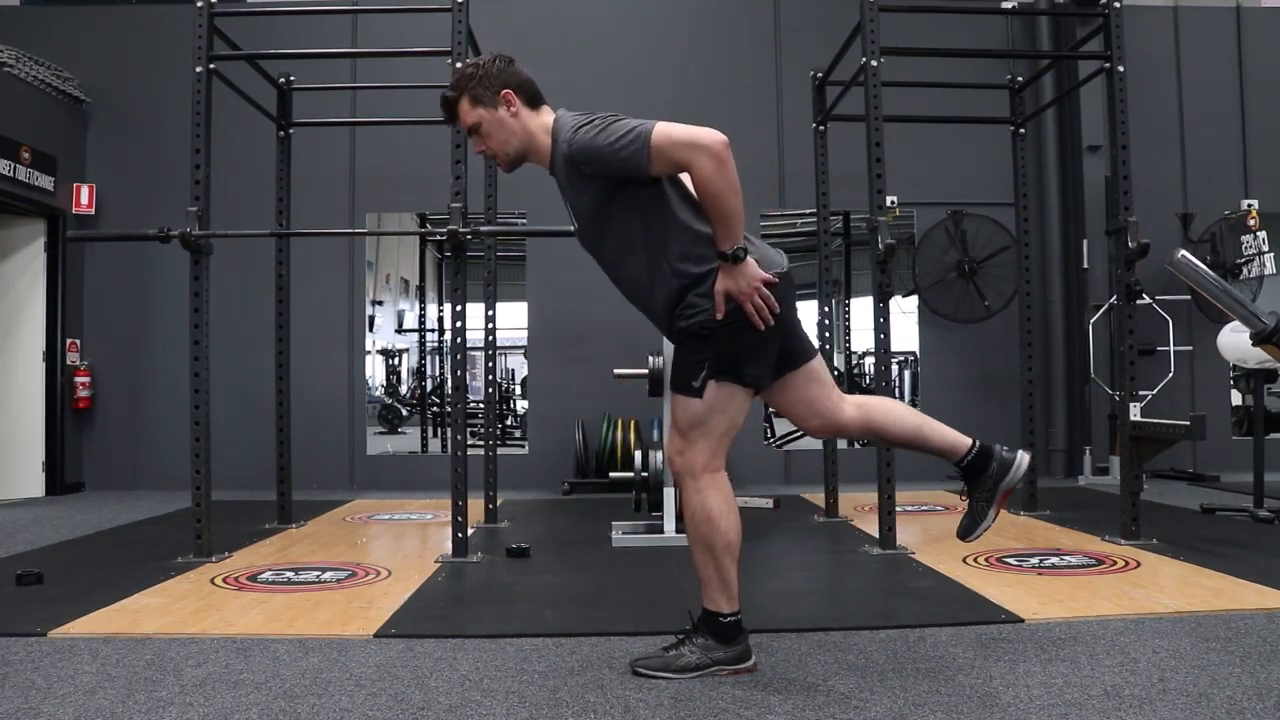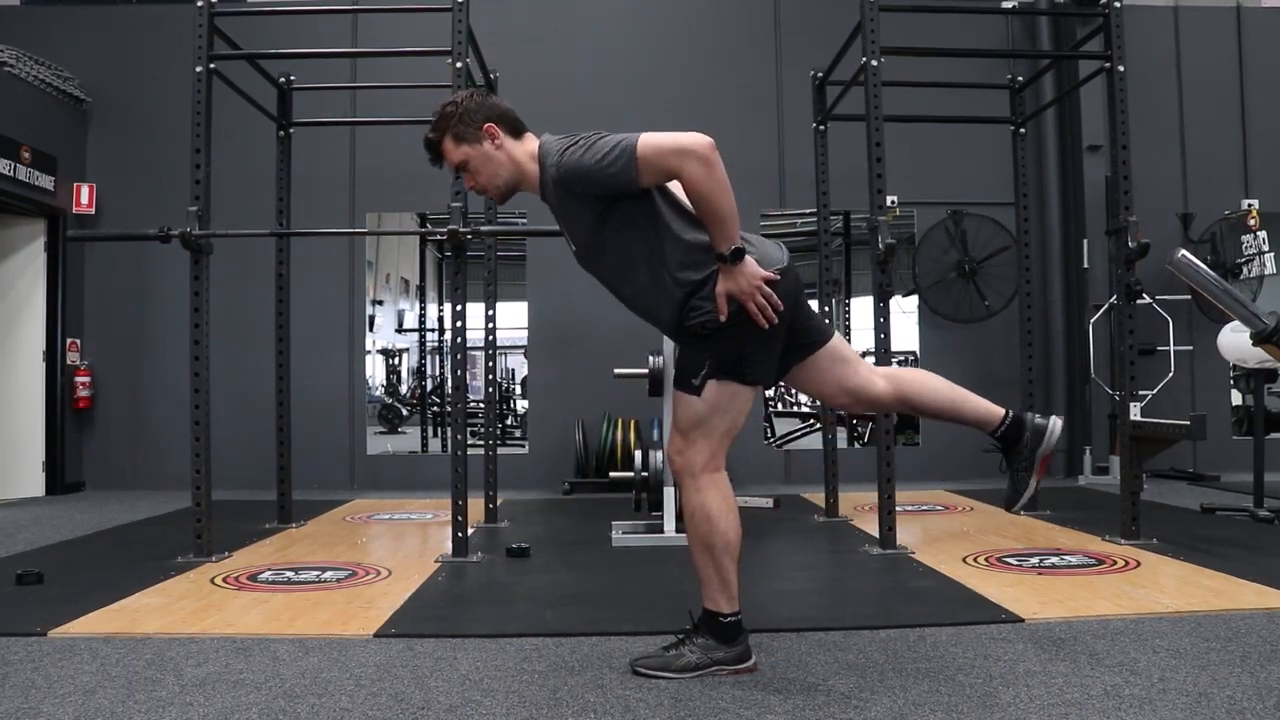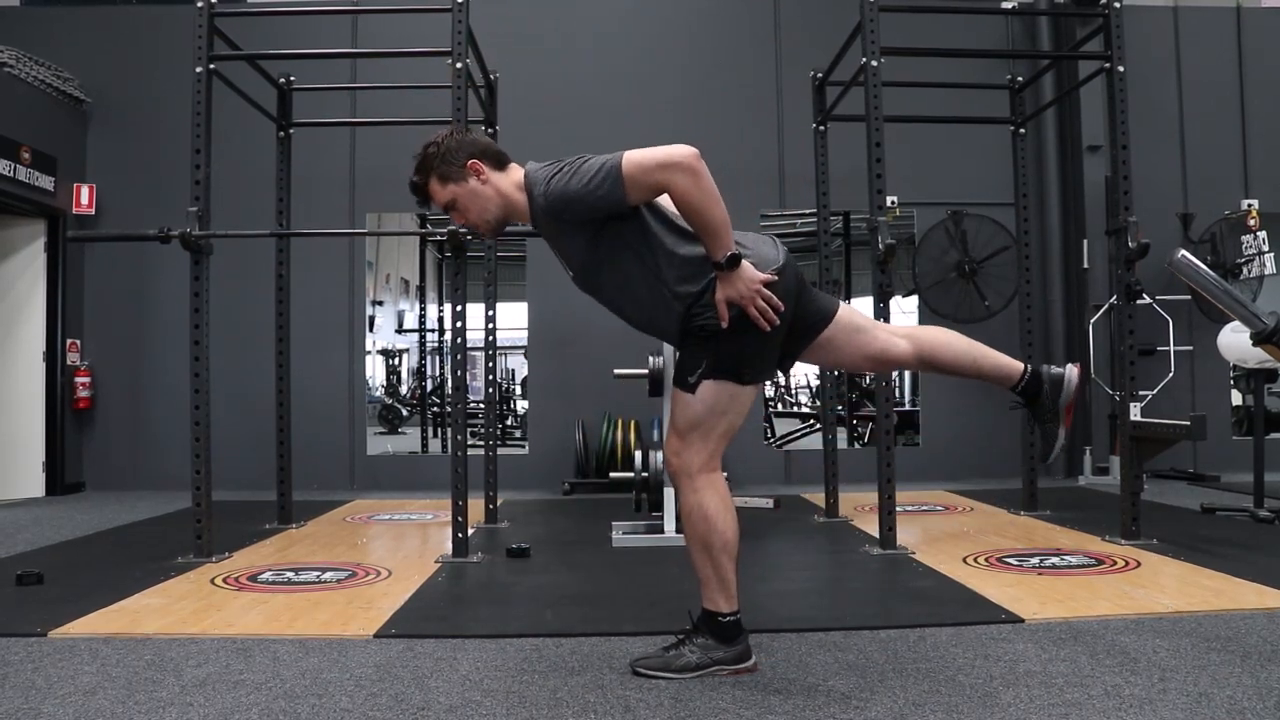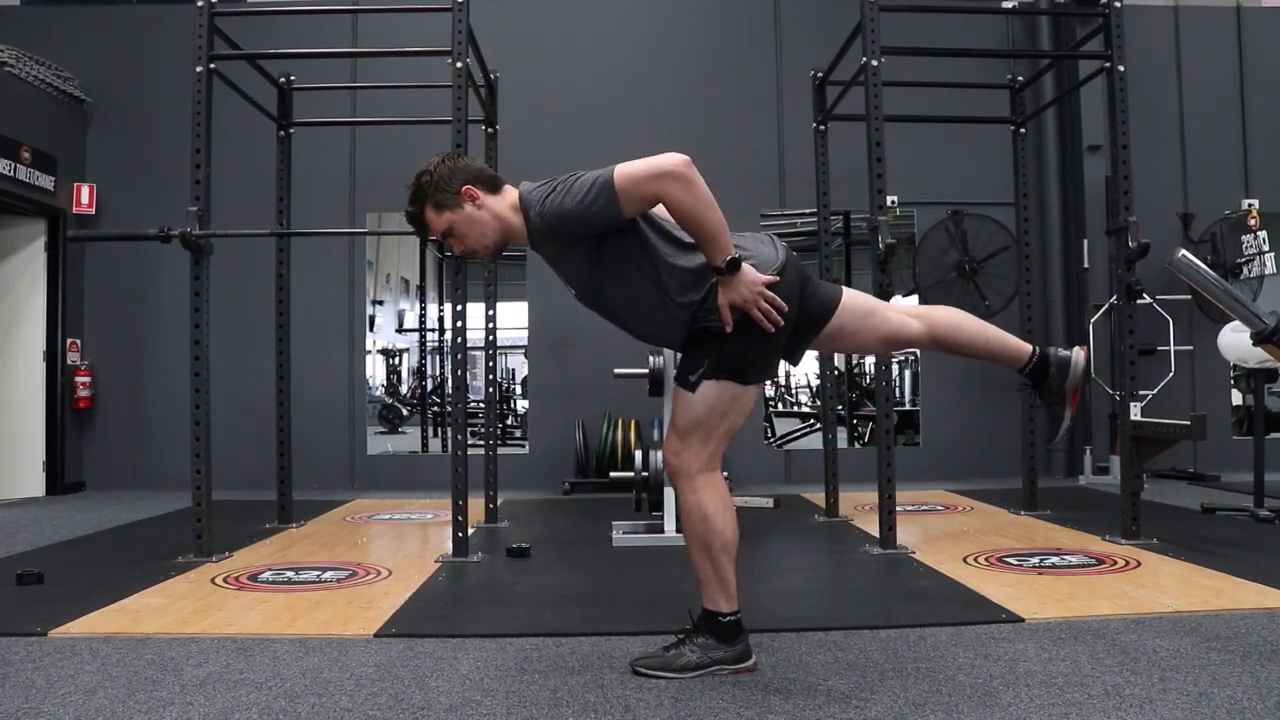
dt=0.4s
person 1, frame 1
left shoulder: (583, 140)
right shoulder: (574, 156)
left elbow: (707, 148)
right elbow: (684, 178)
left wrist: (731, 257)
left hip: (723, 298)
right hip: (737, 296)
left knee: (694, 461)
right knee: (833, 415)
left ankle: (722, 633)
right ankle: (983, 460)
person 1, frame 2
left shoulder: (570, 163)
right shoulder: (565, 178)
left elbow: (695, 151)
right elbow: (674, 184)
left wrist: (731, 258)
left hip: (729, 298)
right hip: (750, 293)
left knee: (694, 461)
right knee: (865, 387)
left ankle: (722, 634)
right ankle: (1015, 429)
person 1, frame 3
left shoulder: (560, 190)
right shoulder: (554, 203)
left elbow: (681, 161)
right elbow: (659, 195)
left wrist: (727, 264)
left hip: (735, 297)
right hip: (754, 286)
left knee: (691, 462)
right knee: (889, 345)
left ankle: (723, 634)
right ankle: (1037, 383)
person 1, frame 4
left shoulder: (554, 209)
right shoulder: (552, 220)
left elbow: (672, 170)
right elbow: (653, 195)
left wrist: (727, 269)
left hip: (738, 297)
right hip: (759, 281)
left knee: (690, 460)
right knee: (899, 326)
left ankle: (723, 635)
right ankle: (1047, 365)
